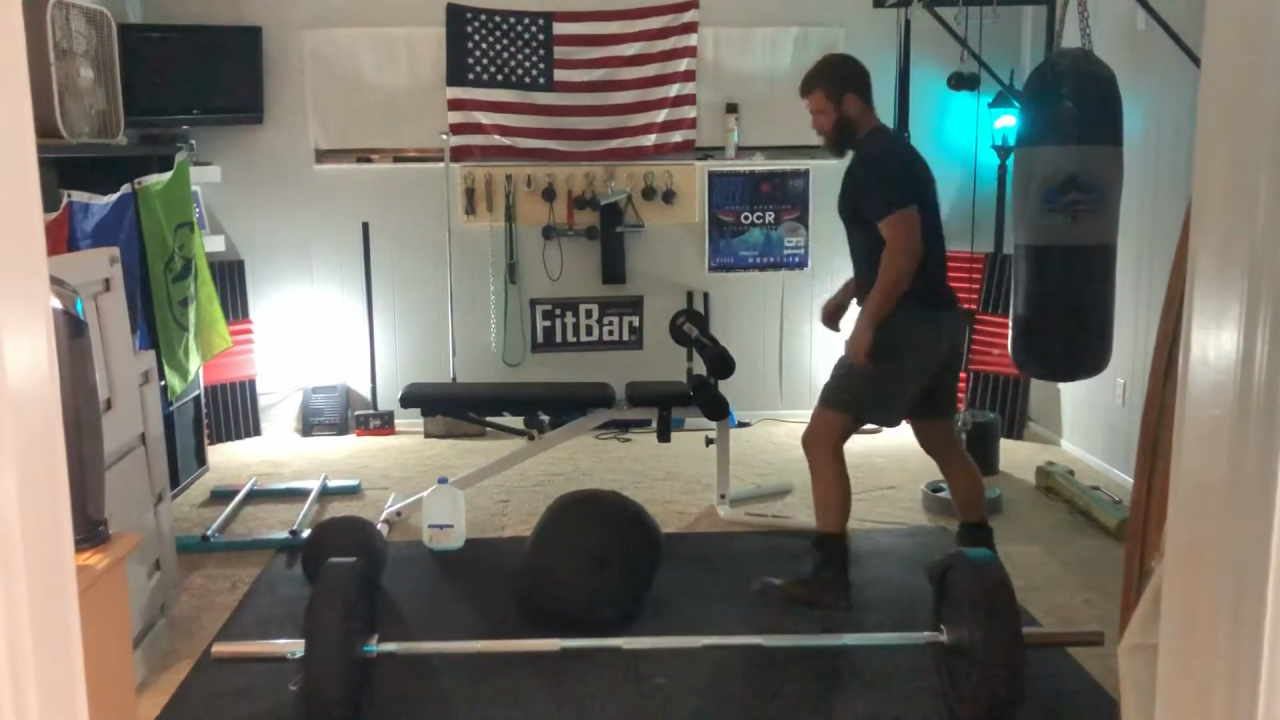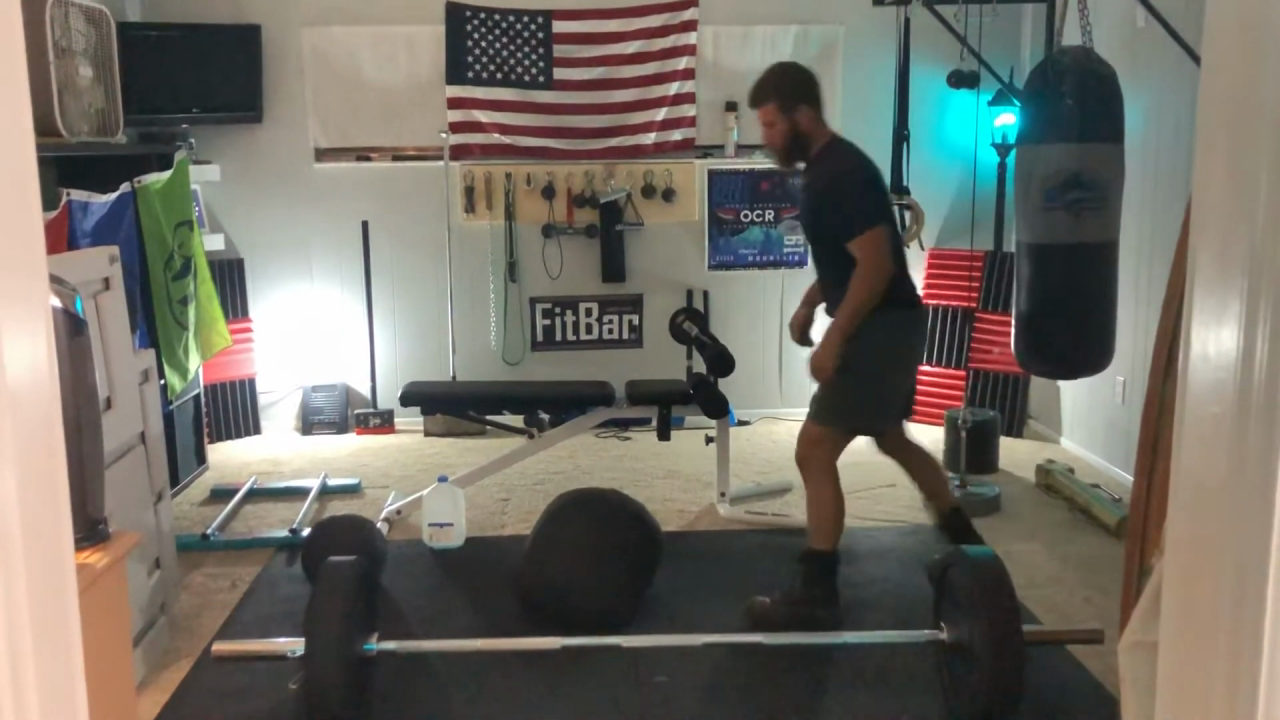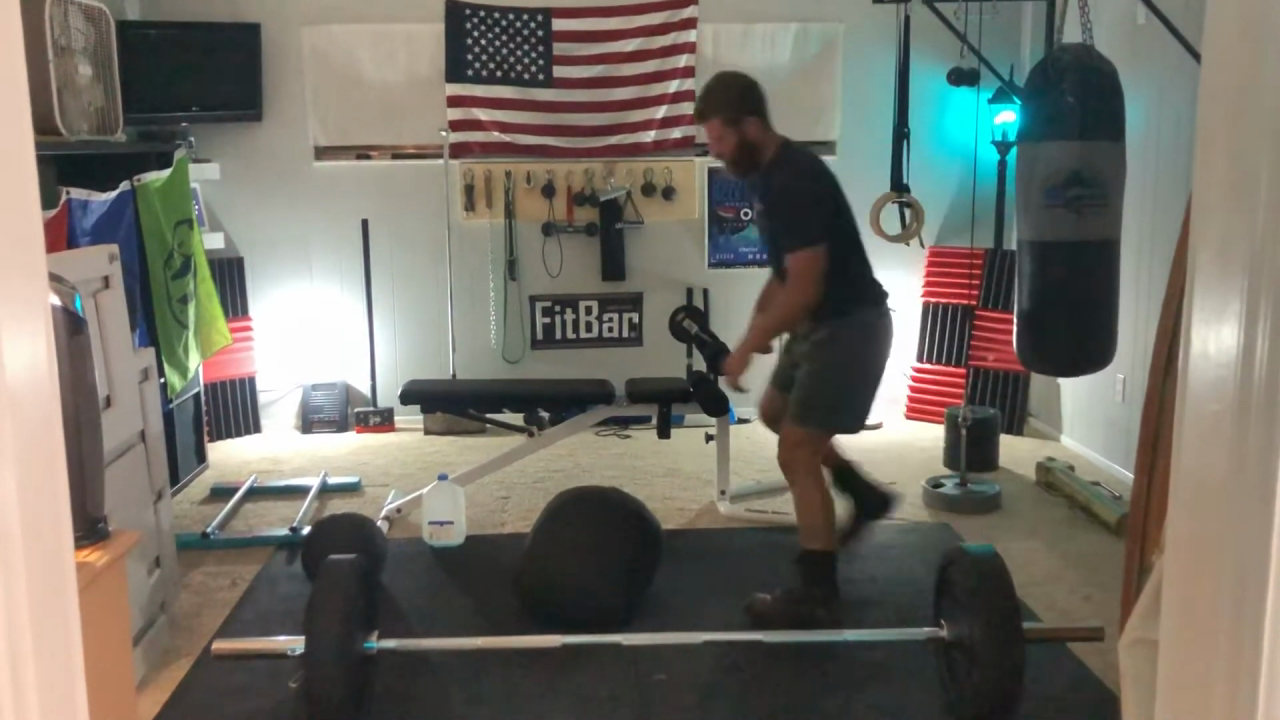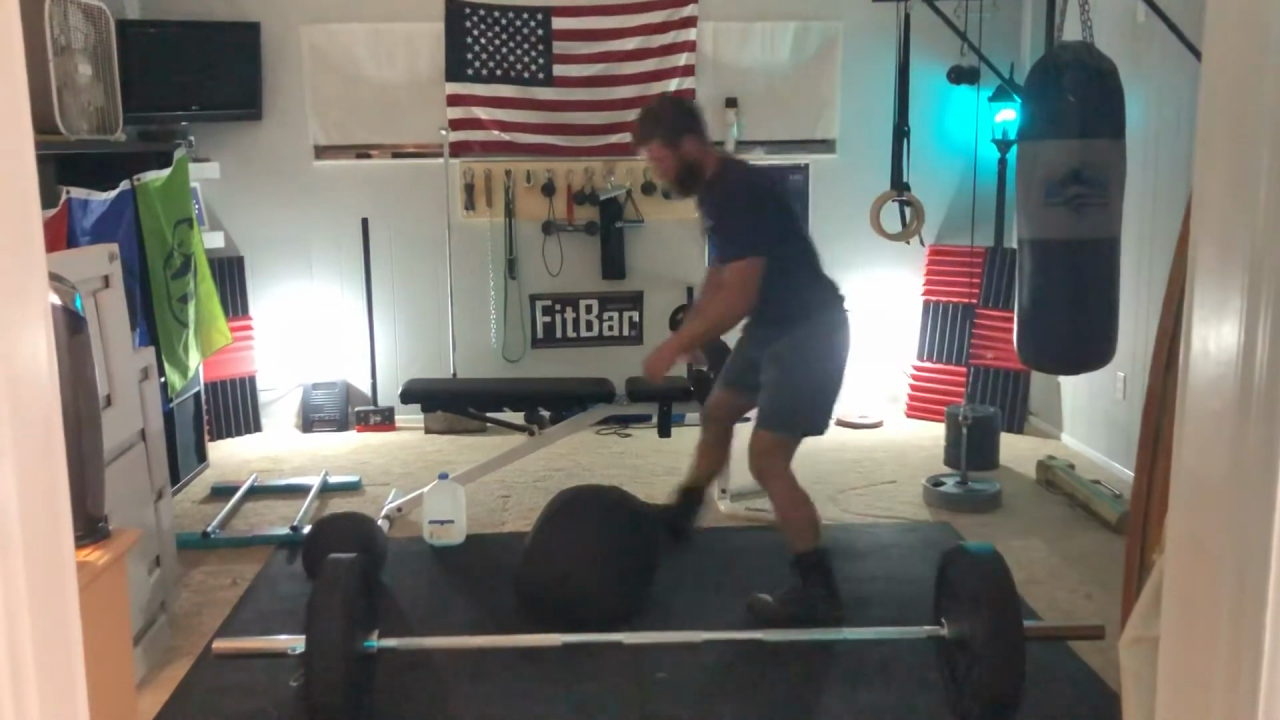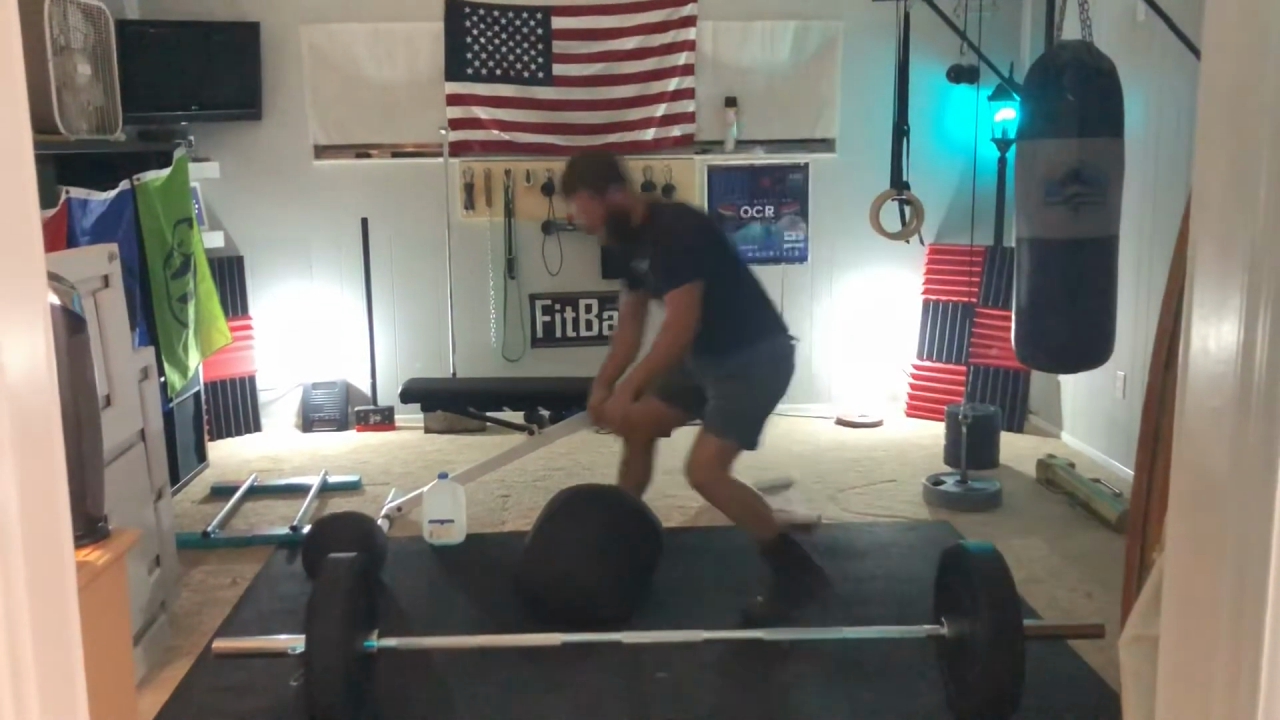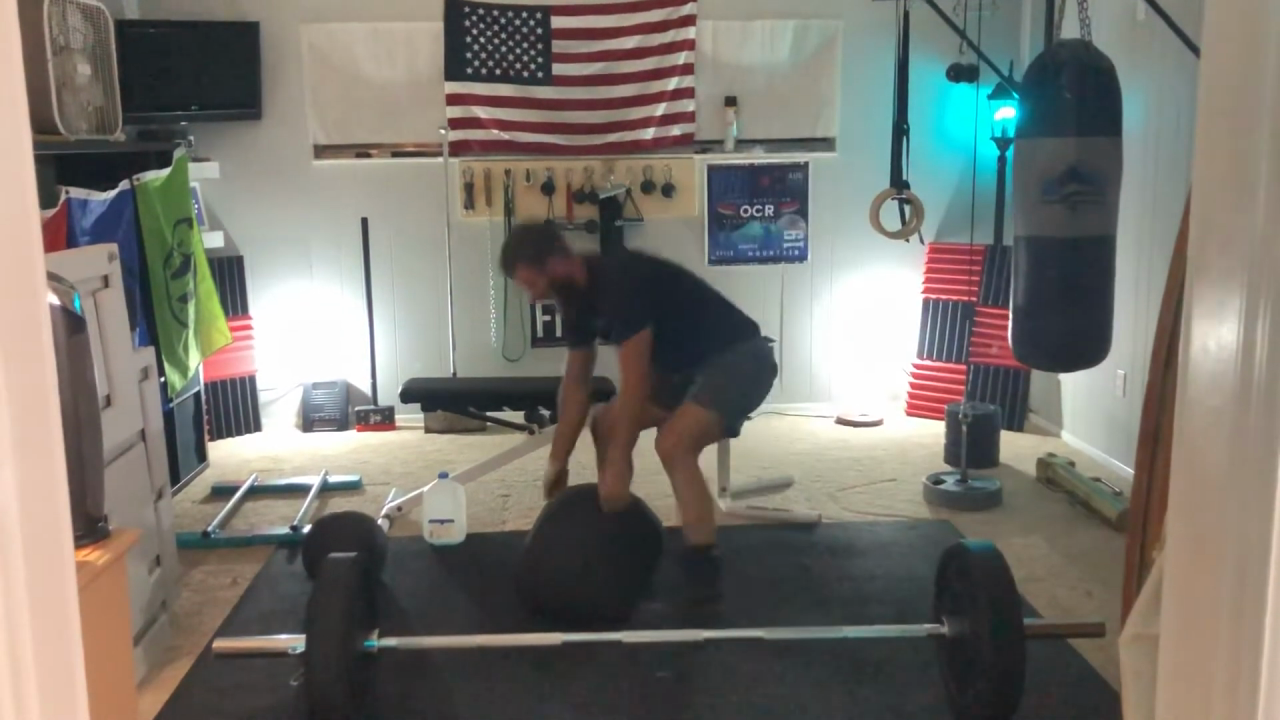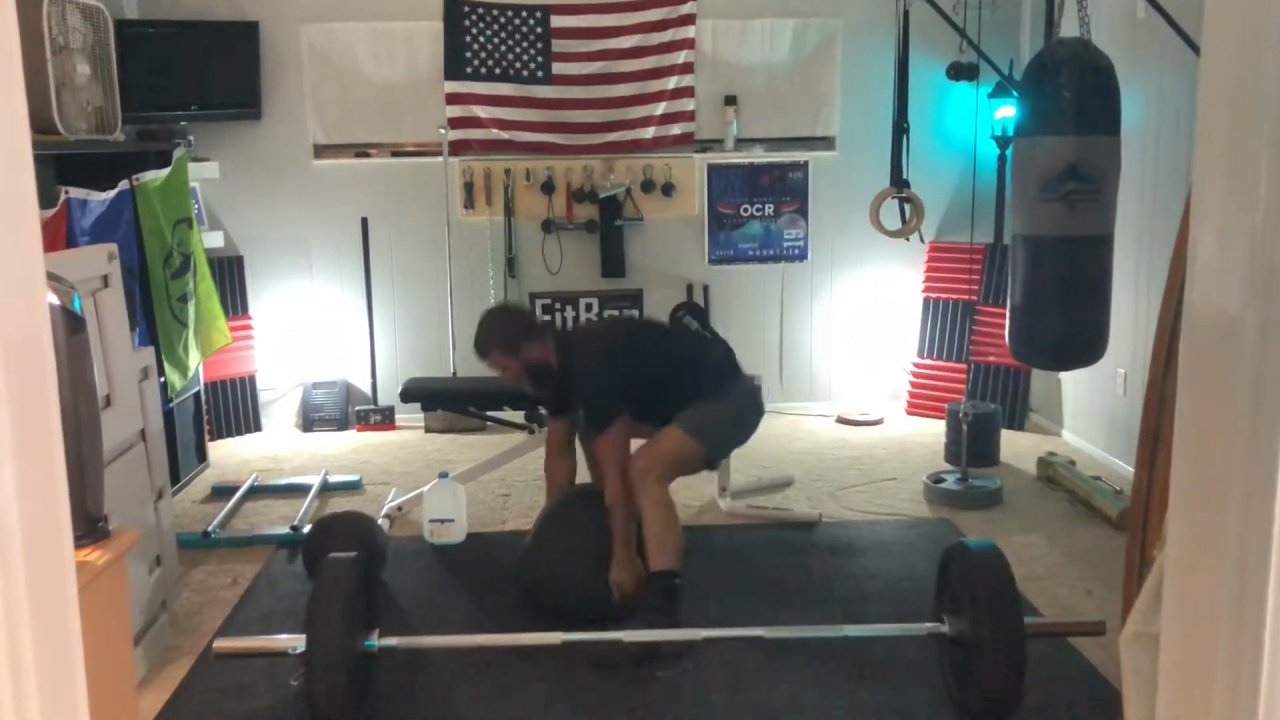
dt=0.2s
person 1, frame 1
left shoulder: (874, 162)
right shoulder: (893, 154)
left elbow: (905, 248)
left wrist: (867, 323)
right wrist: (847, 292)
left hip: (905, 324)
right hip: (936, 318)
left knee: (822, 436)
right knee: (942, 440)
left ankle: (829, 575)
right ankle: (980, 556)
person 1, frame 2
left shoulder: (840, 175)
right shoulder: (828, 167)
left elbow: (877, 266)
left wrist: (832, 343)
right wrist: (808, 303)
left hip: (880, 327)
right hip: (889, 325)
left knee: (813, 451)
right knee: (888, 438)
left ankle: (816, 594)
right ankle: (964, 542)
person 1, frame 3
left shoulder: (795, 183)
right shoulder: (772, 171)
left elbow: (807, 287)
left wrist: (747, 346)
right wrist: (761, 314)
left hip: (849, 326)
right hip: (822, 321)
left knee: (796, 450)
right knee: (775, 411)
left ankle: (818, 593)
right ankle: (864, 495)
person 1, frame 4
left shoulder: (744, 196)
right shoulder: (714, 189)
left elbow: (738, 297)
left wrist: (675, 346)
right wrist: (688, 331)
left hip: (809, 332)
right hip: (771, 324)
left knee: (767, 460)
right knee: (718, 412)
left ankle: (818, 595)
right ankle: (680, 515)
person 1, frame 5
left shoulder: (677, 233)
right shoulder: (631, 238)
left elbow: (678, 329)
right elbow: (632, 318)
left wrist: (627, 391)
right wrist: (603, 383)
left hip: (758, 354)
right hip: (715, 352)
left knee: (705, 471)
right knee: (637, 430)
left ankle: (795, 574)
person 1, frame 6
left shoulder: (622, 282)
right shoulder: (579, 295)
left elbow: (635, 380)
right elbow: (576, 382)
left wrist: (618, 464)
right wrist: (558, 461)
left hip: (741, 356)
right hip: (689, 363)
left knee: (673, 442)
right knee: (606, 423)
left ankle: (702, 576)
person 1, frame 7
left shoulder: (593, 365)
right shoulder: (557, 363)
left elbow: (615, 466)
right elbow: (559, 452)
left wrist: (623, 559)
left hip: (730, 398)
left knee: (647, 471)
right knee: (593, 433)
left ankle: (659, 615)
